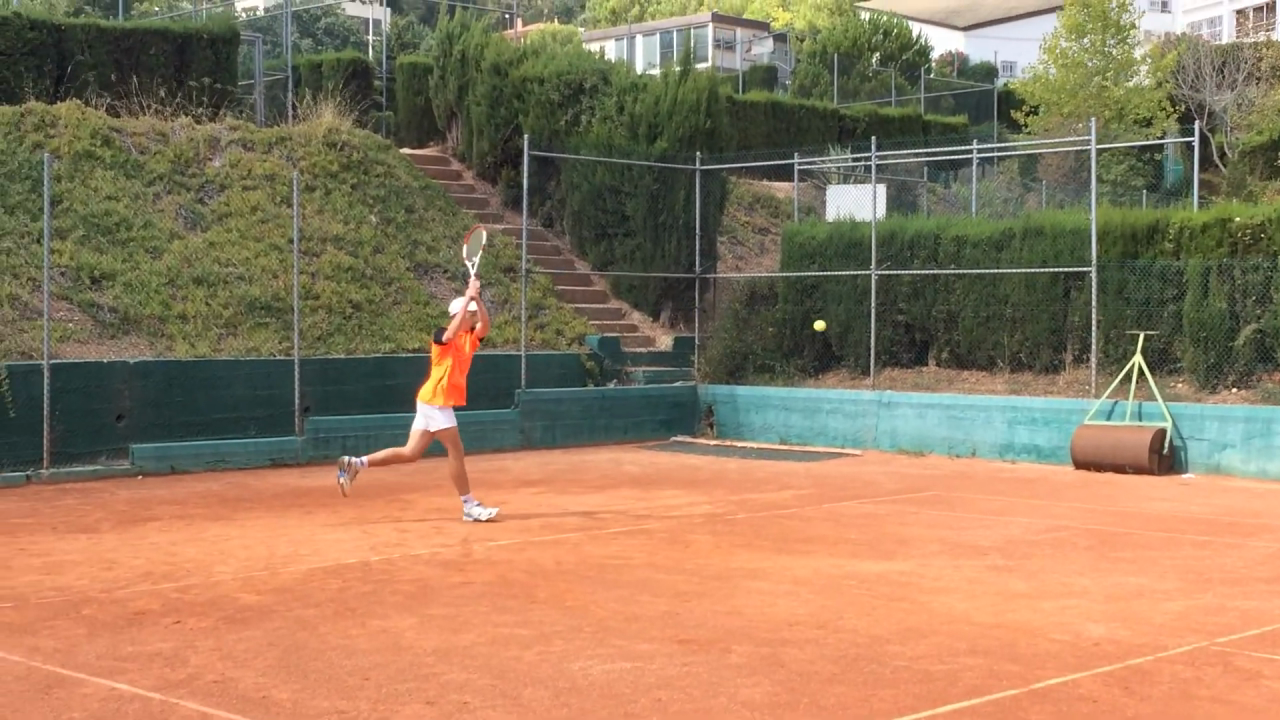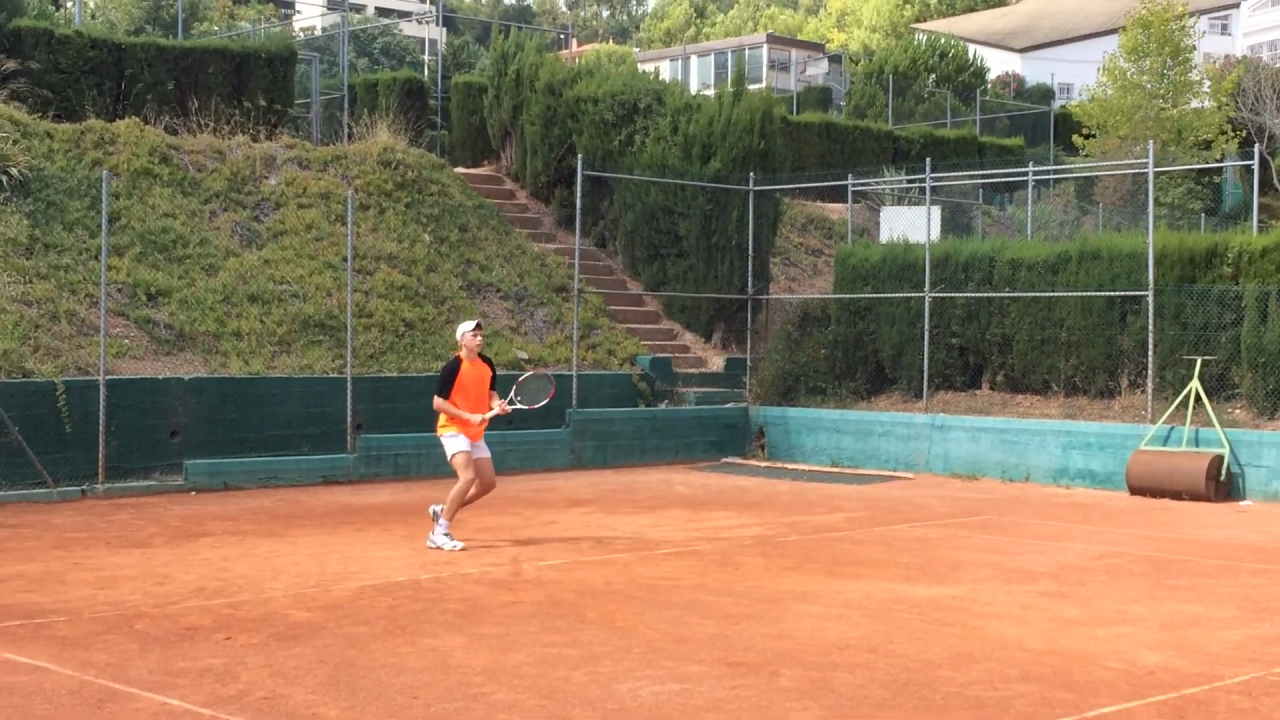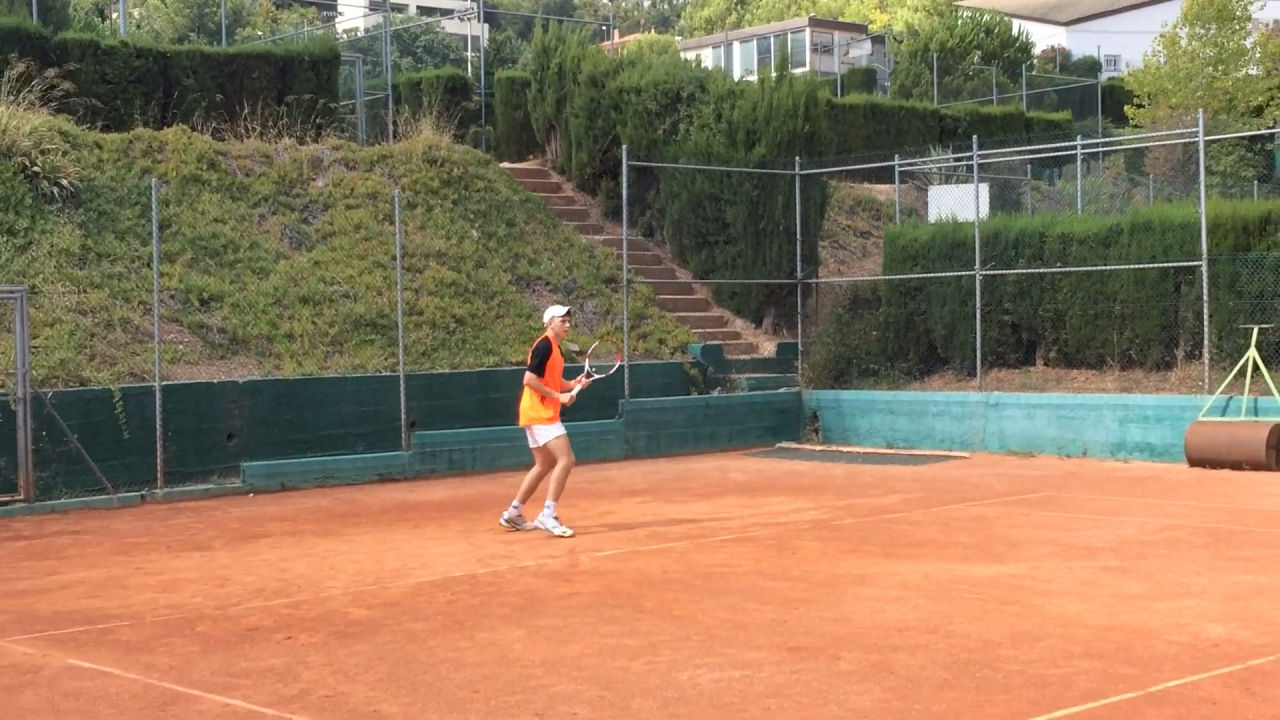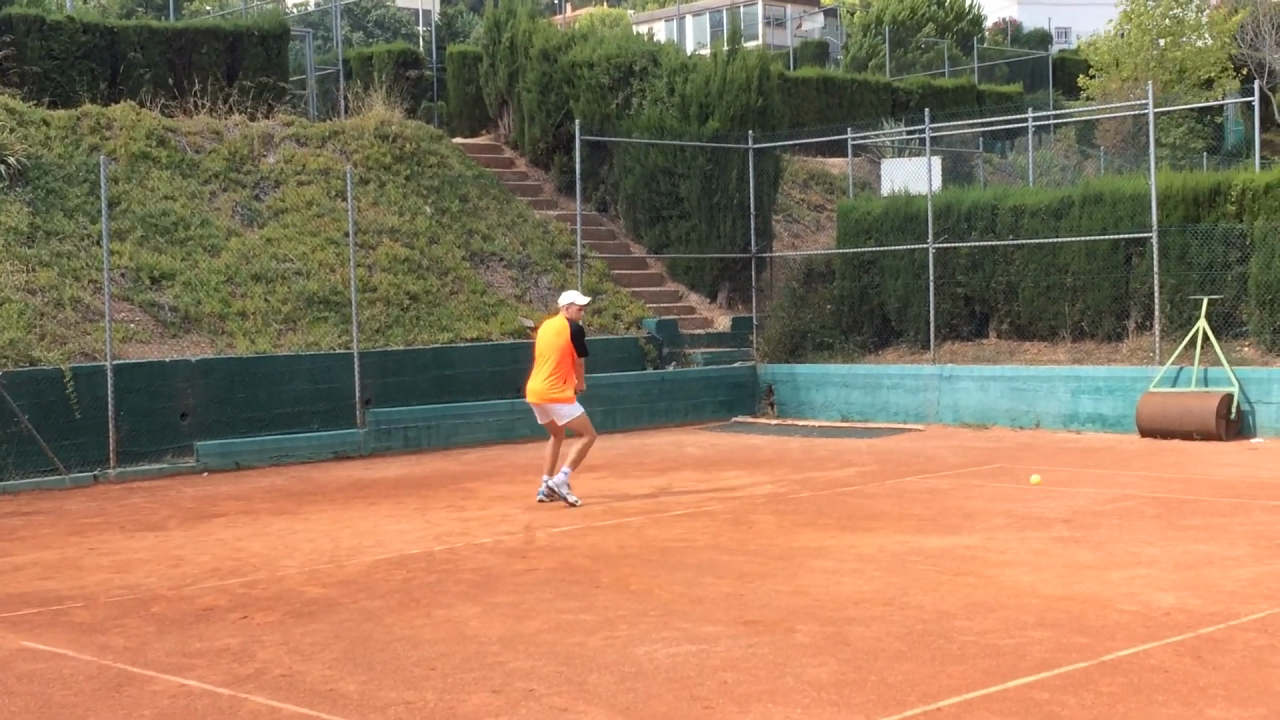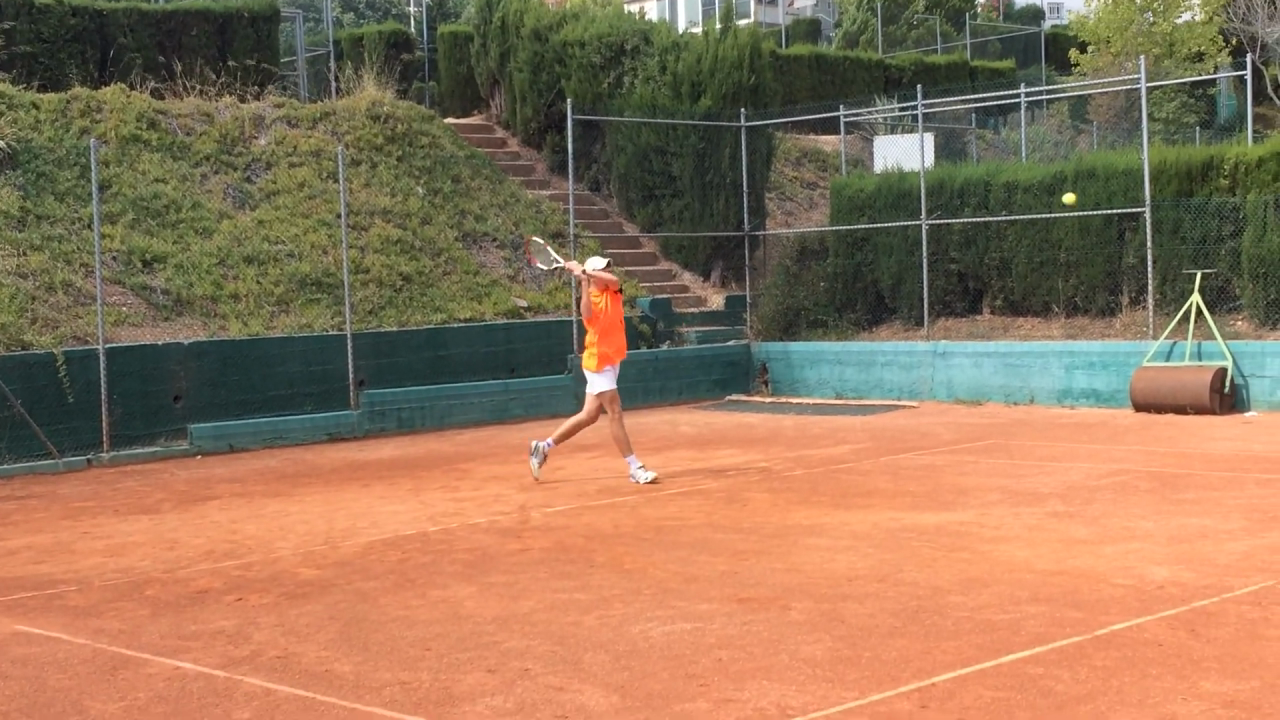
dt=0.7s
person 1, frame 1
left shoulder: (472, 335)
right shoulder: (442, 335)
left elbow: (485, 326)
right elbow: (449, 336)
left wrist: (476, 298)
right wrist: (468, 299)
left hip: (441, 402)
right hip: (435, 401)
left knee: (410, 453)
right knee: (456, 451)
left ankle: (354, 464)
right ankle: (470, 505)
person 1, frame 2
left shoulder: (488, 364)
right shoulder: (453, 367)
left elbow: (490, 394)
right elbow: (438, 403)
left wrist: (497, 405)
right wrist: (469, 417)
left hip: (475, 433)
right hip: (453, 429)
left knee: (488, 483)
right knee: (468, 477)
left ankle: (443, 510)
right ankle: (439, 533)
person 1, frame 3
left shoulder: (554, 347)
right shoulder: (544, 346)
right elbow: (529, 380)
left wrist: (572, 384)
right wrist: (558, 397)
left hip: (543, 414)
right hip: (540, 414)
left knee: (543, 465)
right knee: (566, 460)
left ankle: (513, 514)
right ankle: (548, 515)
person 1, frame 4
left shoulder: (544, 326)
right shoulder: (575, 328)
right elbow: (579, 364)
right wrist: (580, 383)
left hip: (533, 391)
right hip: (556, 394)
left knee: (557, 436)
right knee: (588, 435)
left ankle: (546, 487)
right ankle: (561, 479)
person 1, frame 5
left shoulder: (613, 288)
right shoulder: (586, 294)
left elbow: (613, 279)
right elbow: (589, 318)
left wrist: (585, 271)
right wrist: (584, 281)
left hip: (612, 360)
right hip: (598, 362)
left knee: (588, 415)
right knee: (615, 412)
left ankle: (543, 447)
right ankle: (634, 467)
